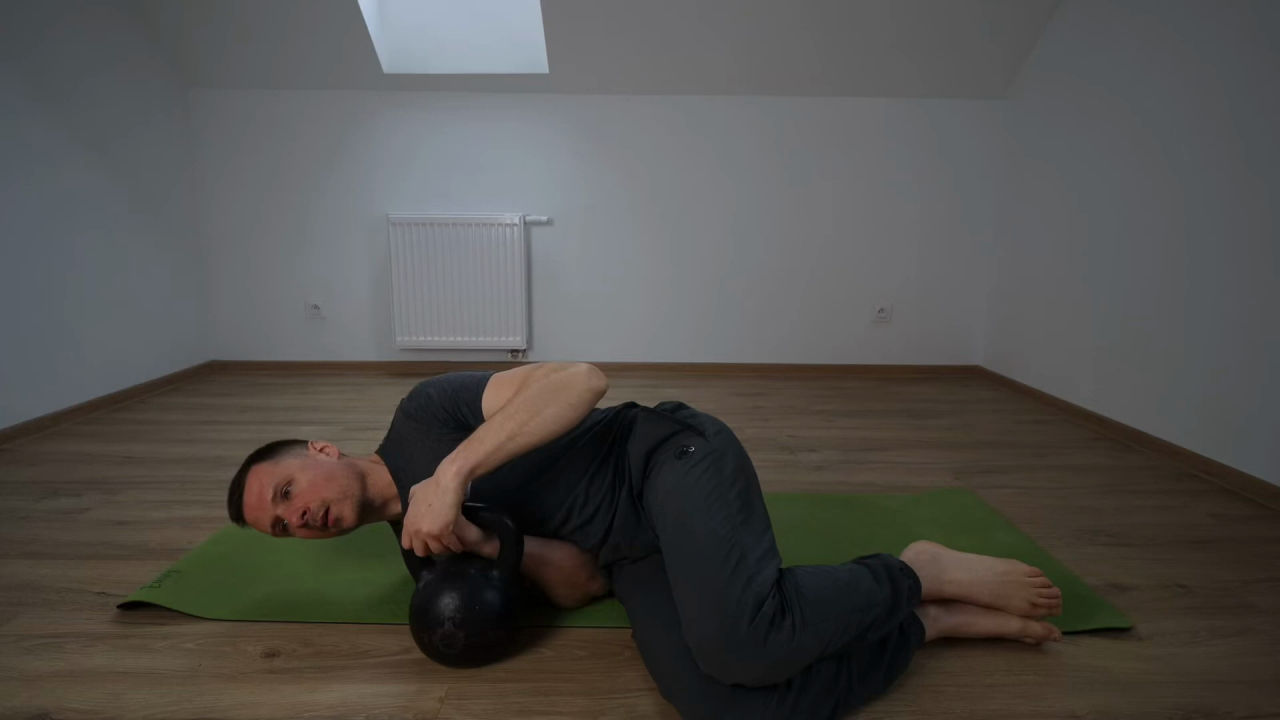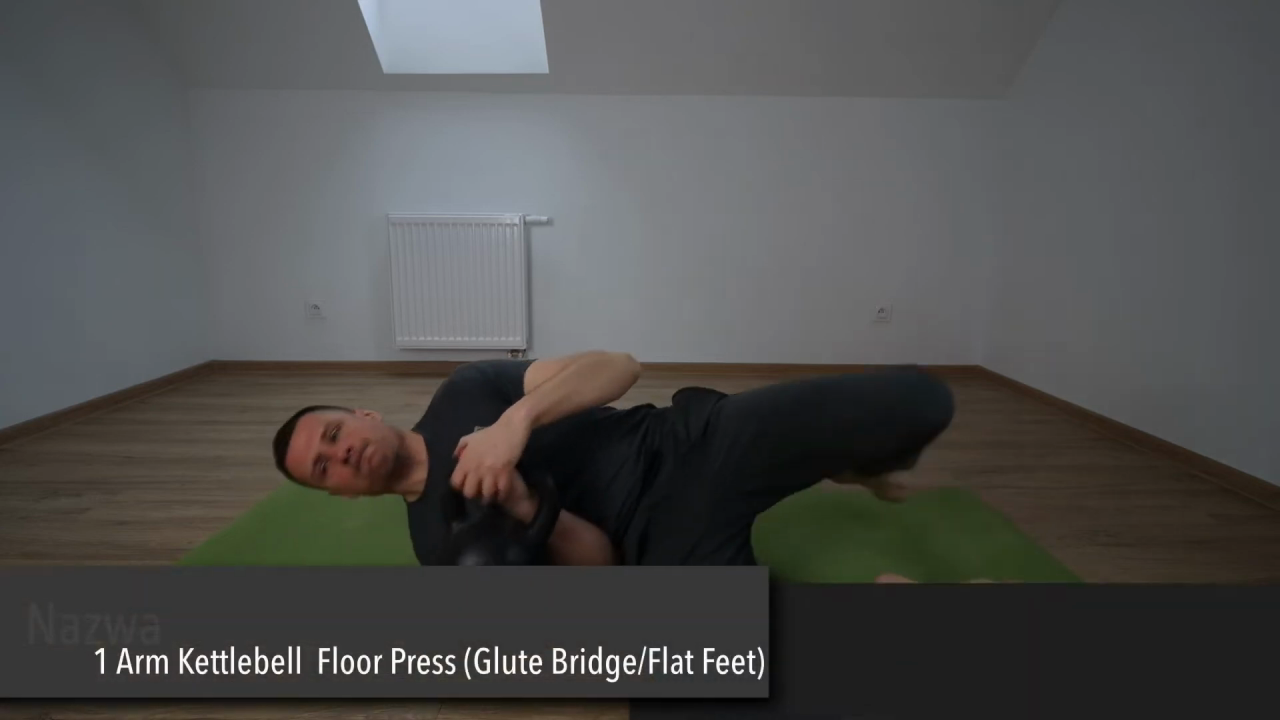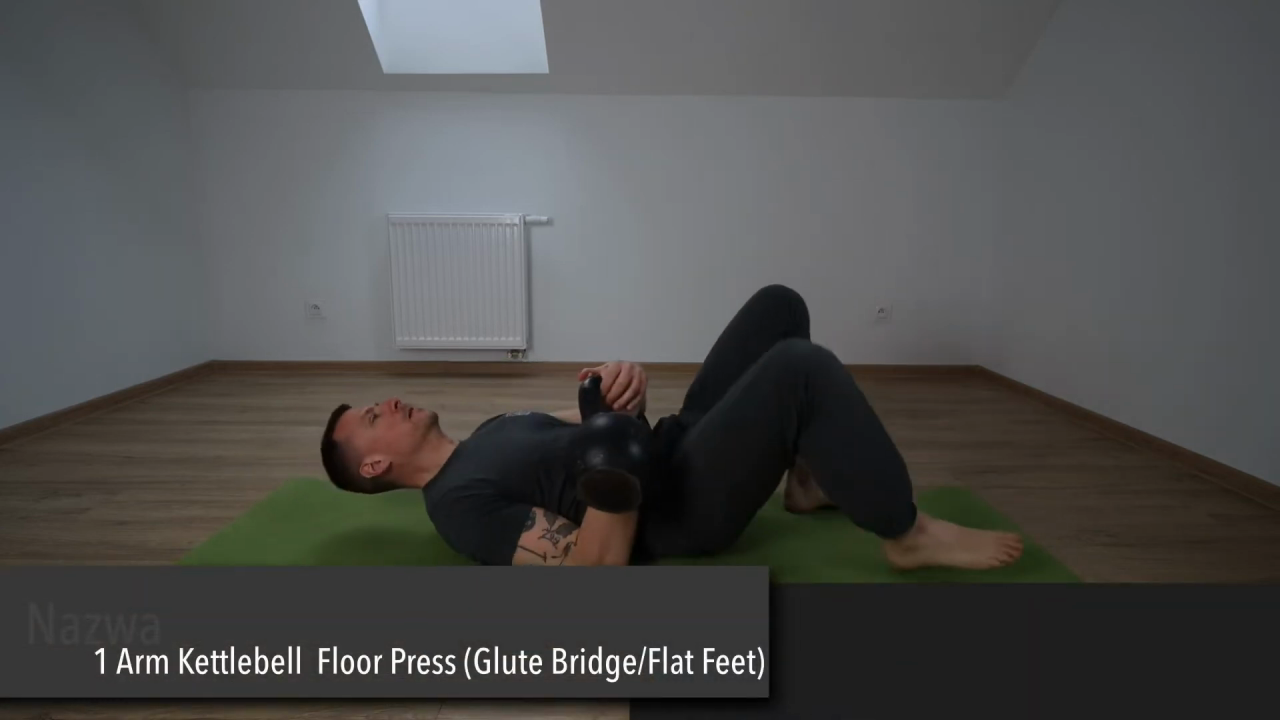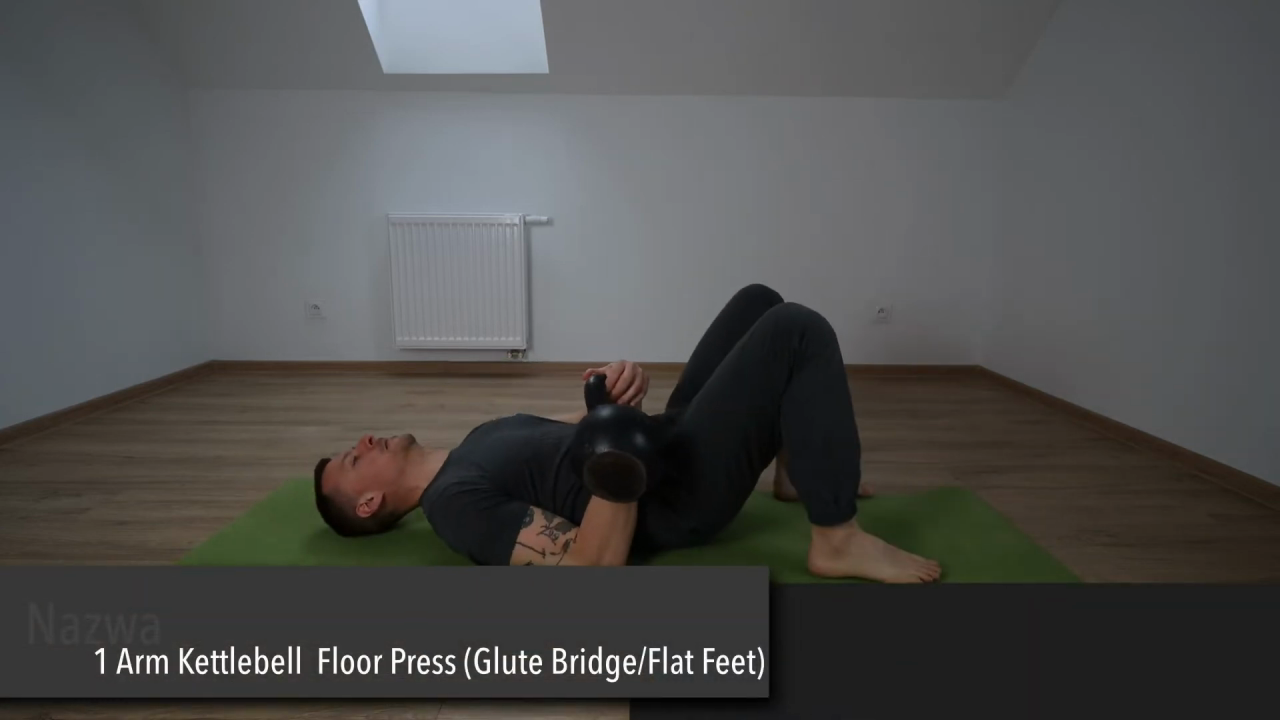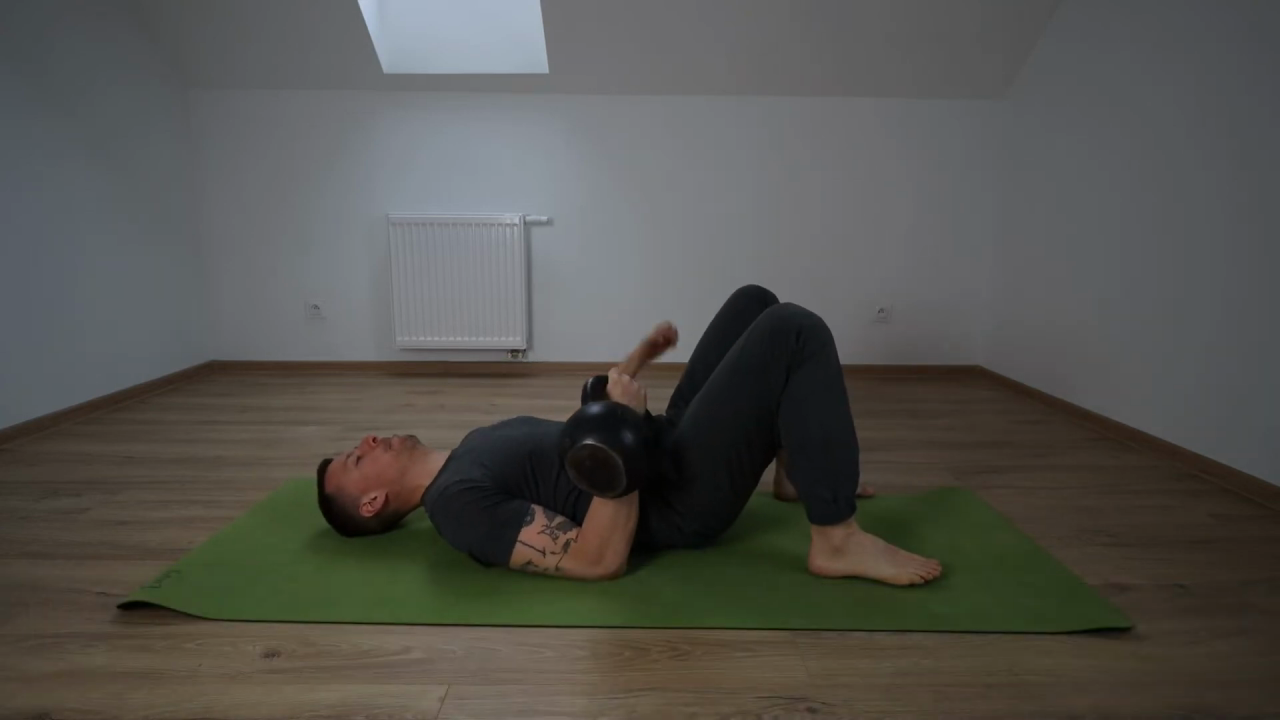
dt=1s
person 1, frame 1
left shoulder: (423, 414)
right shoulder: (422, 549)
left elbow: (581, 380)
right elbow: (576, 582)
left wrist: (455, 473)
right wrist: (482, 545)
left hip: (670, 459)
right hip: (635, 550)
left knee: (741, 636)
left ankle: (915, 572)
right ankle: (929, 620)
person 1, frame 2
left shoulder: (462, 398)
right shoulder: (439, 538)
left elbow: (619, 367)
right elbow: (596, 562)
left wrist: (517, 420)
right wrist: (521, 513)
left hip: (702, 442)
right hip: (673, 542)
left knee: (915, 400)
left ankle: (865, 464)
person 1, frame 3
left shoulder: (492, 432)
right shoulder: (459, 501)
right elbow: (599, 569)
left wrist: (622, 379)
left hip: (677, 443)
right hip: (685, 505)
left knee: (778, 304)
right knee: (805, 367)
left ankle: (810, 479)
right ankle: (909, 535)
person 1, frame 4
left shoulder: (479, 444)
right shoulder: (456, 504)
left elbow: (583, 427)
right elbow: (599, 562)
left wrist: (619, 385)
left hip: (667, 442)
right hip: (682, 491)
left knee: (761, 302)
right knee: (798, 332)
left ankle: (799, 471)
right ankle: (839, 542)
person 1, frame 5
left shoulder: (474, 450)
right shoulder: (458, 502)
right elbow: (600, 558)
left wrist: (636, 361)
left hip: (667, 444)
right hip: (684, 492)
left knee: (756, 302)
right knee: (793, 331)
left ankle: (796, 471)
right ankle: (838, 540)
